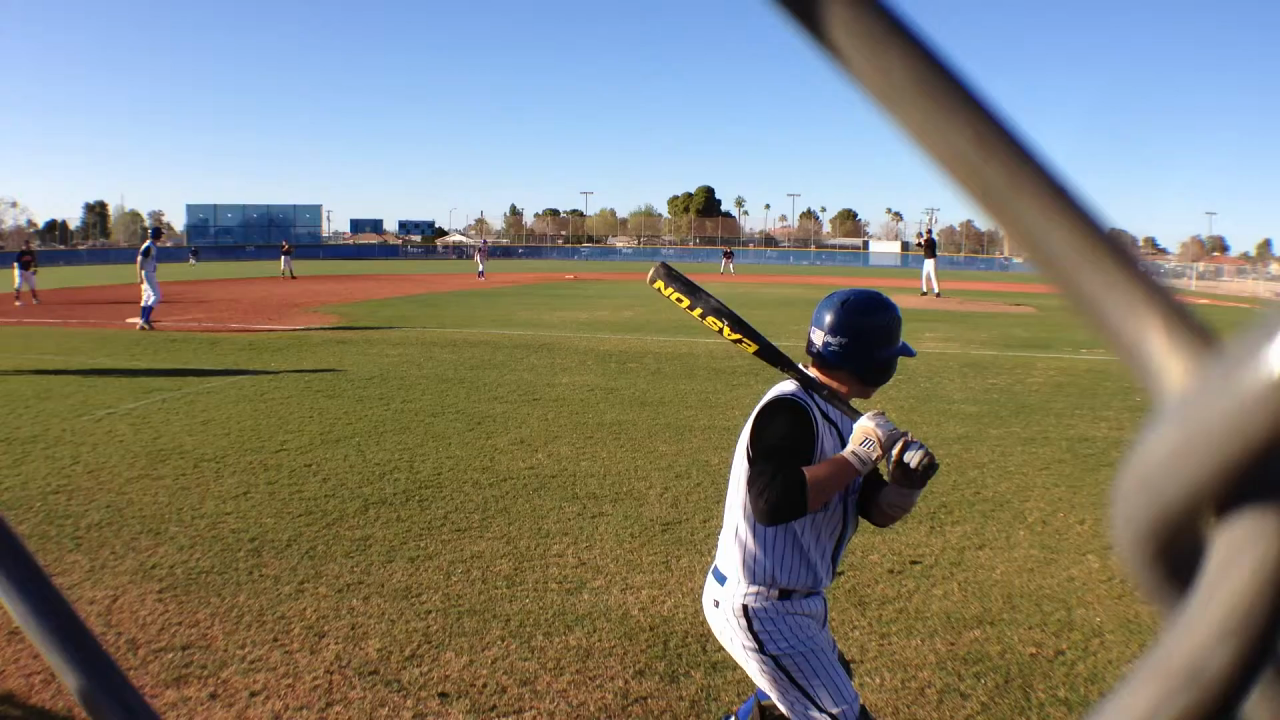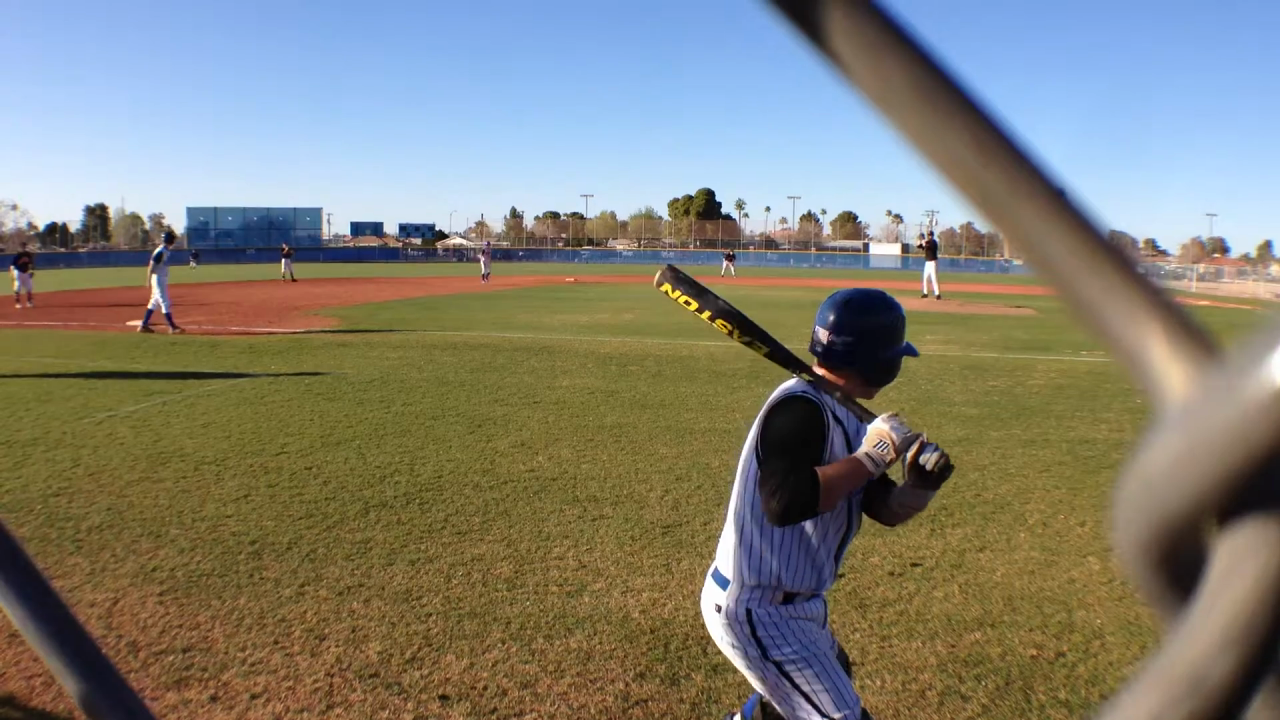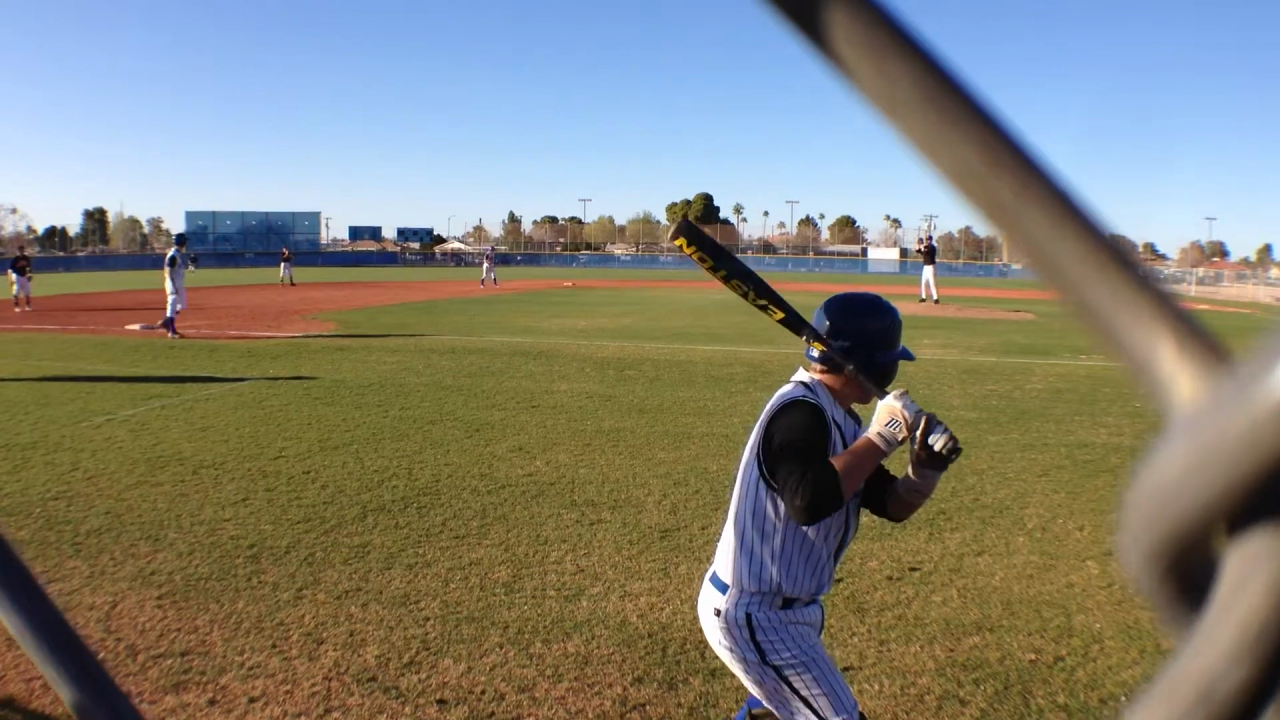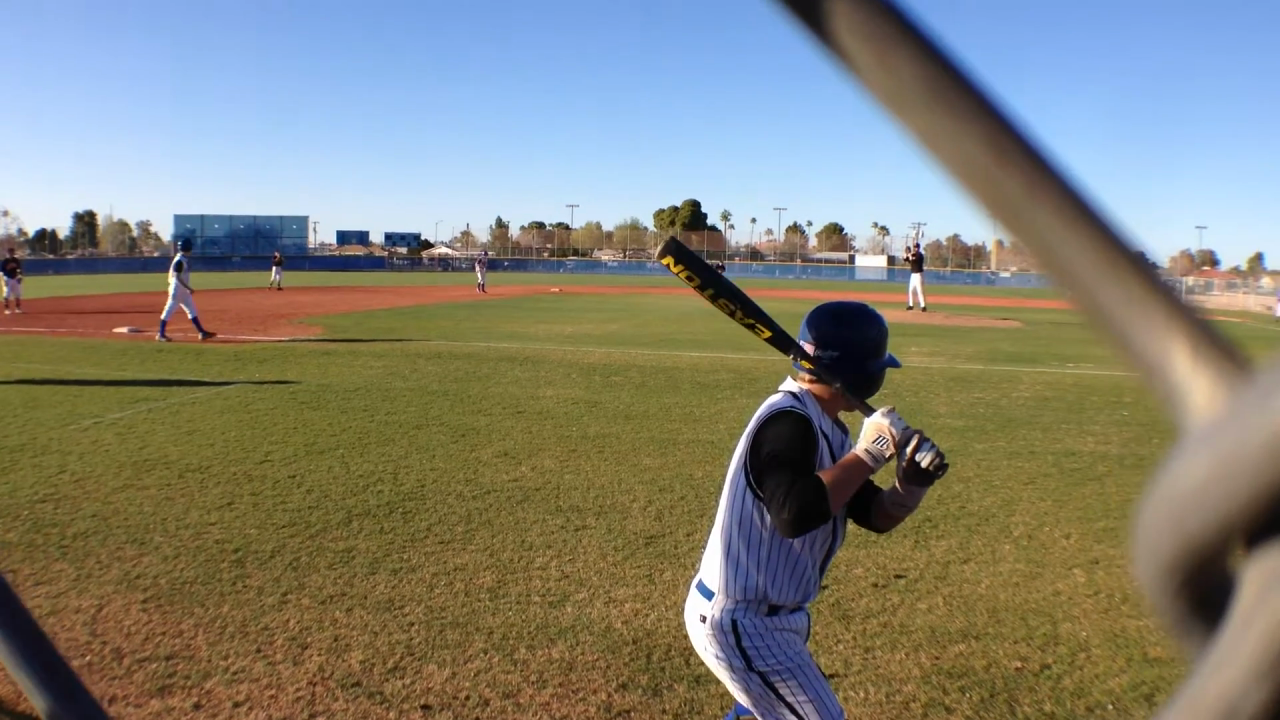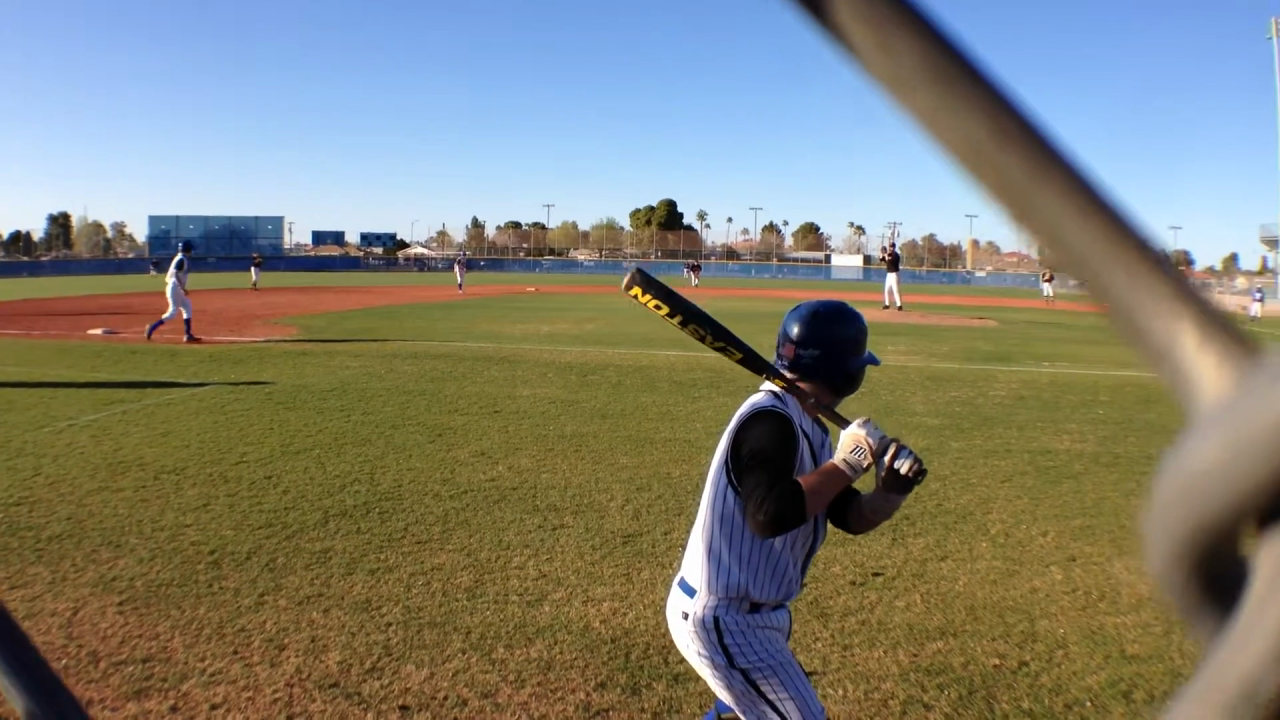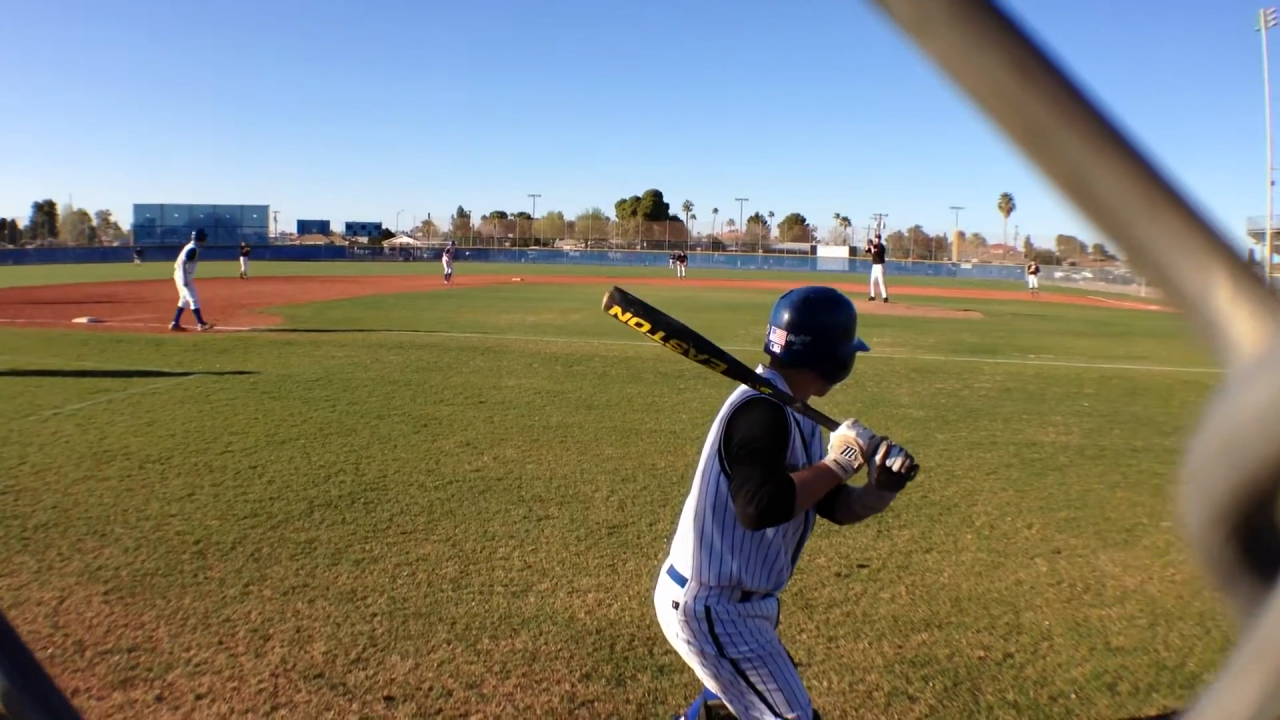
dt=0.3s
person 1, frame 1
left shoulder: (842, 414)
right shoulder: (791, 409)
left elbow: (878, 512)
right elbow: (771, 504)
left wrist: (904, 484)
right wrist: (857, 455)
left hip: (791, 598)
right hip: (759, 606)
person 1, frame 2
left shoulder: (844, 414)
right shoulder: (799, 407)
left elbow: (885, 510)
right elbow: (783, 503)
left wrist: (919, 486)
right wrist: (869, 457)
left hip: (784, 599)
right hip: (758, 609)
left knee: (809, 681)
person 1, frame 3
left shoulder: (839, 417)
right shoulder: (800, 411)
left elbow: (891, 504)
right elbow: (808, 502)
left wrist: (925, 470)
right wrist: (881, 437)
left hip: (775, 605)
right hip: (757, 615)
person 1, frame 4
left shoulder: (826, 428)
right shoulder: (788, 422)
left elbow: (875, 515)
right elbow: (794, 515)
left wrist: (911, 484)
right wrist: (868, 454)
left hip: (758, 612)
right hip: (743, 623)
person 1, frame 5
left shoulder: (805, 424)
right shoulder: (770, 421)
left elbow: (850, 516)
right elbow: (769, 515)
left wrist: (890, 491)
right wrist: (847, 462)
left hip: (737, 610)
right hip: (725, 619)
person 1, frame 6
left shoulder: (792, 412)
right shoulder: (763, 409)
left elbow: (835, 507)
right elbow: (758, 507)
left wrist: (880, 489)
right wrist: (838, 463)
left hip: (721, 598)
right hip: (714, 608)
